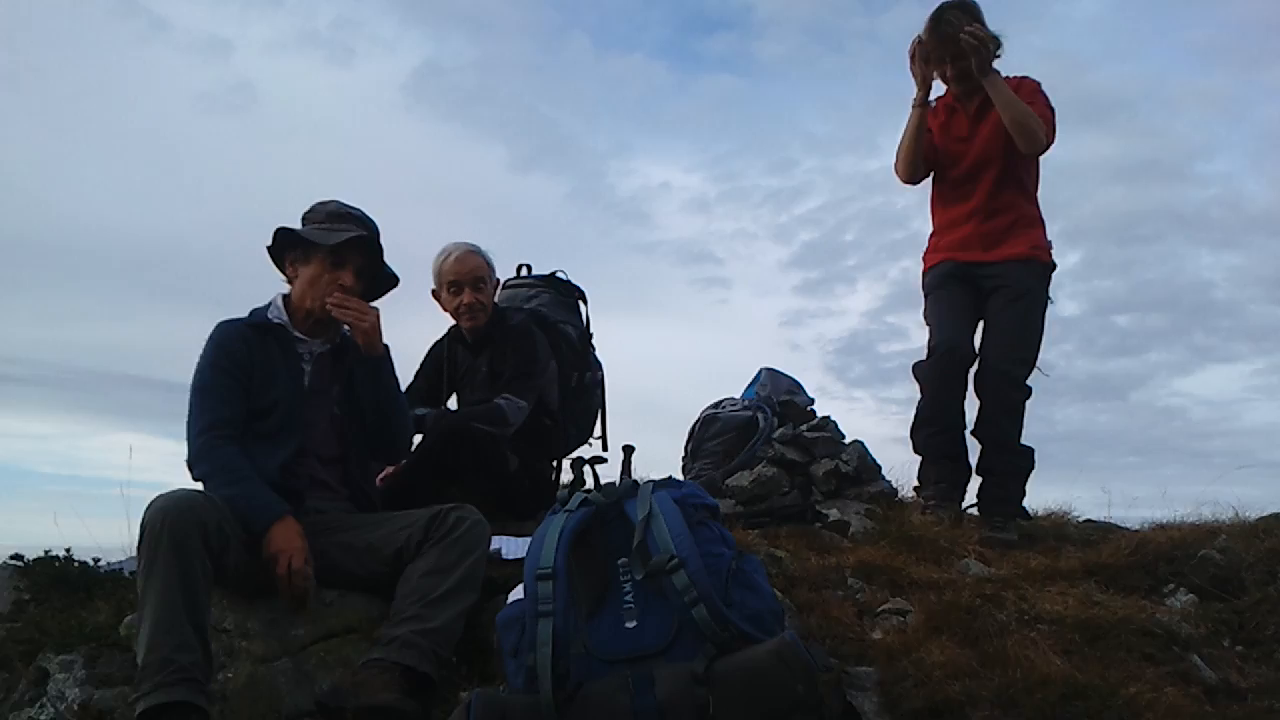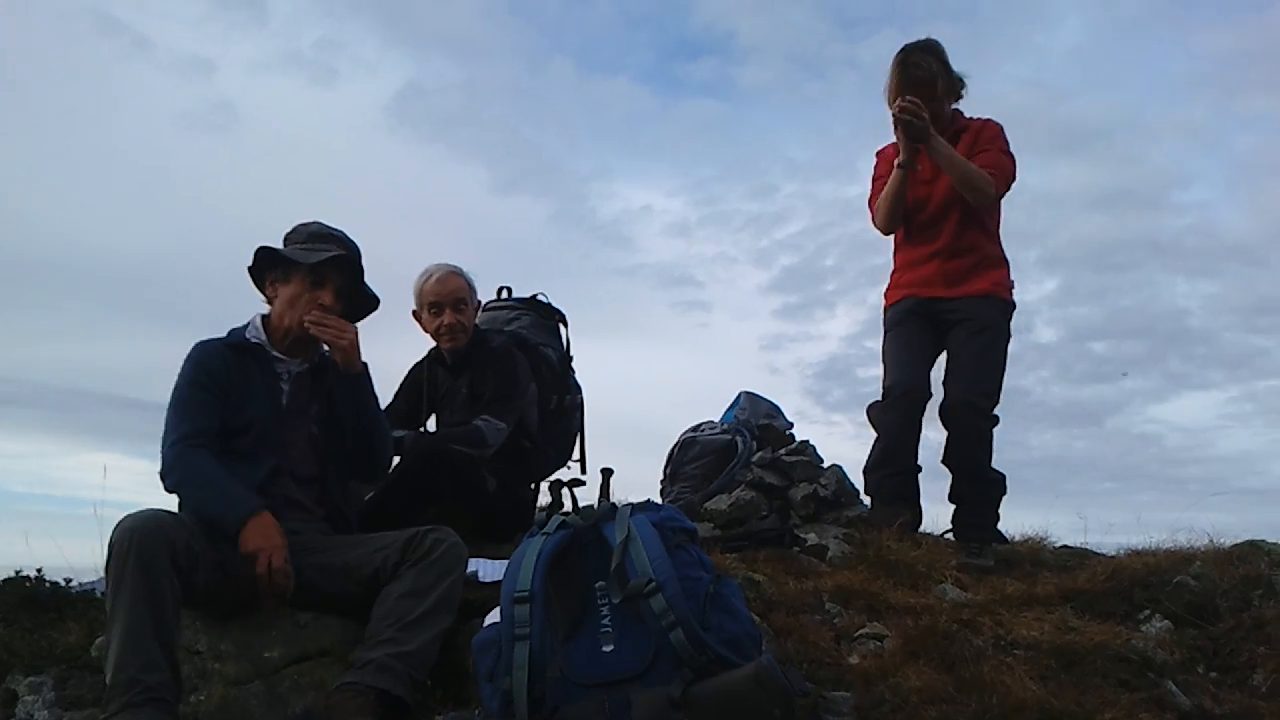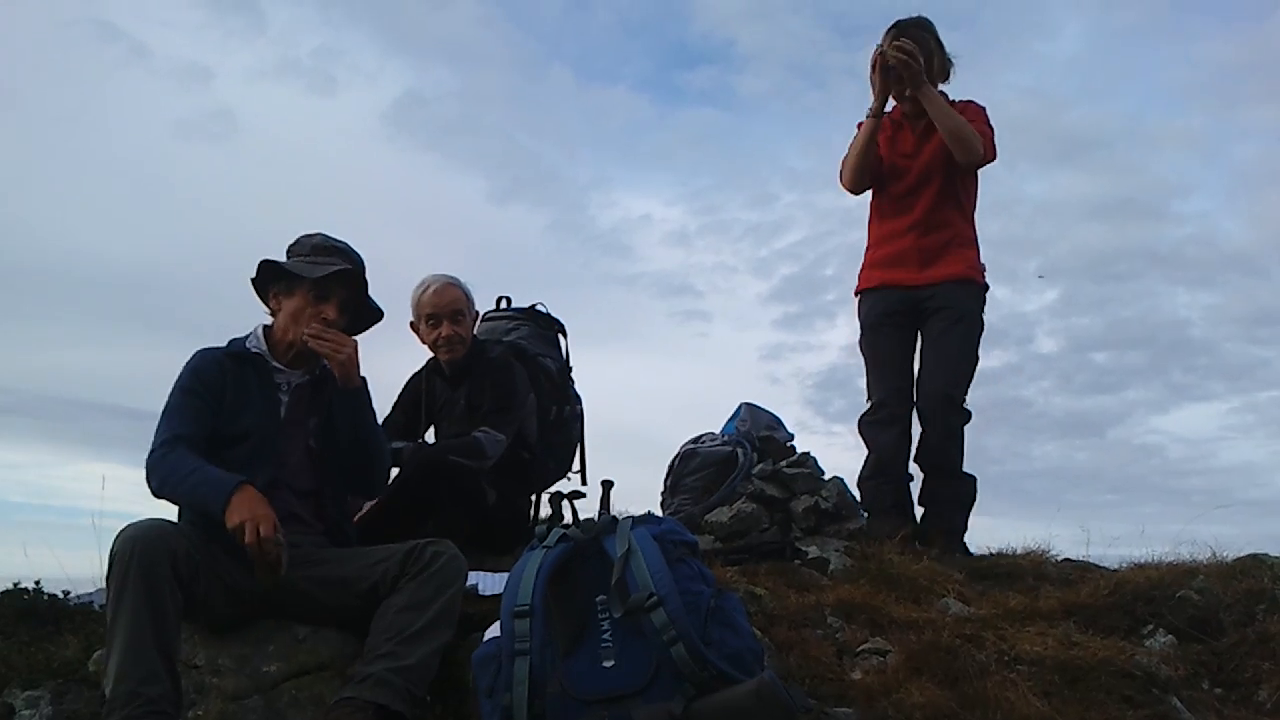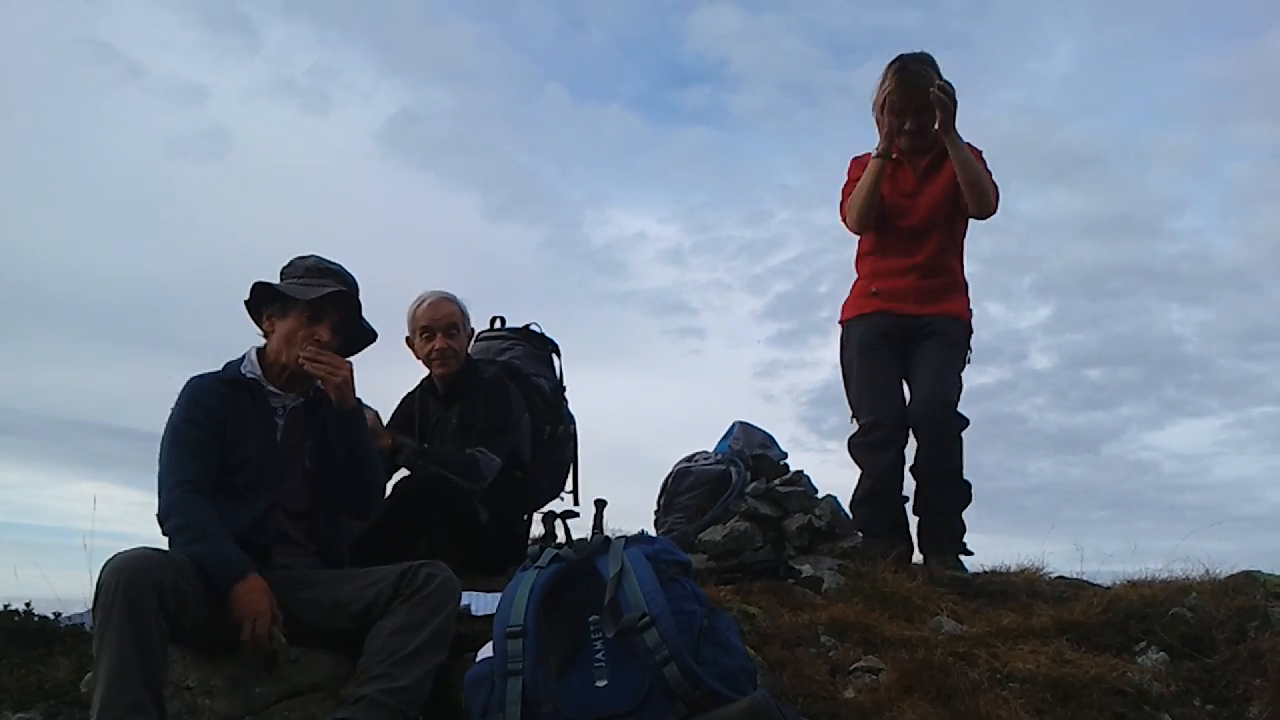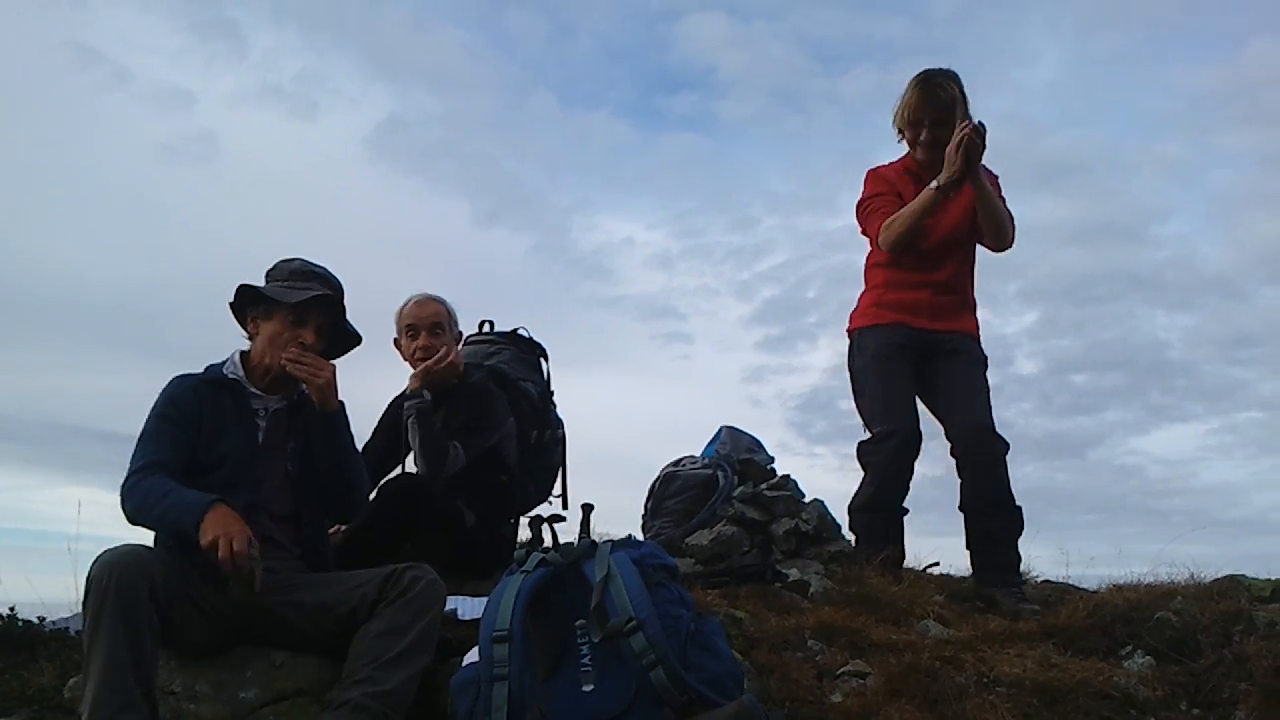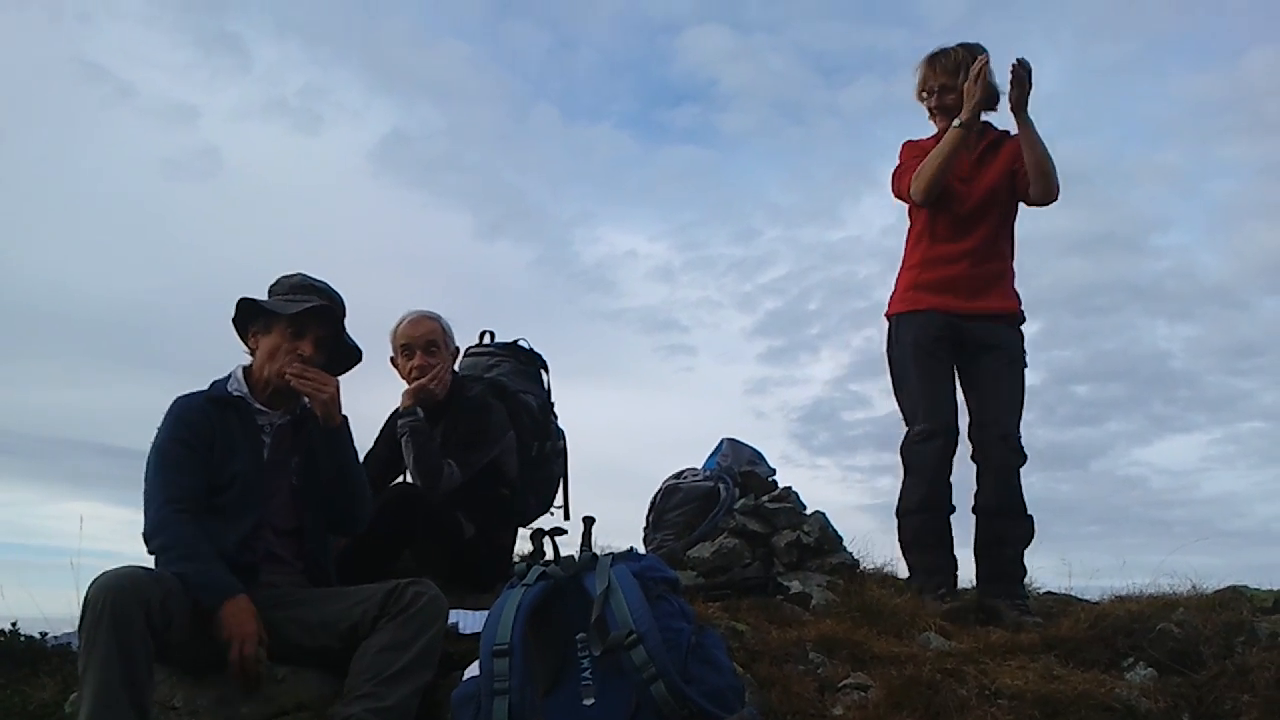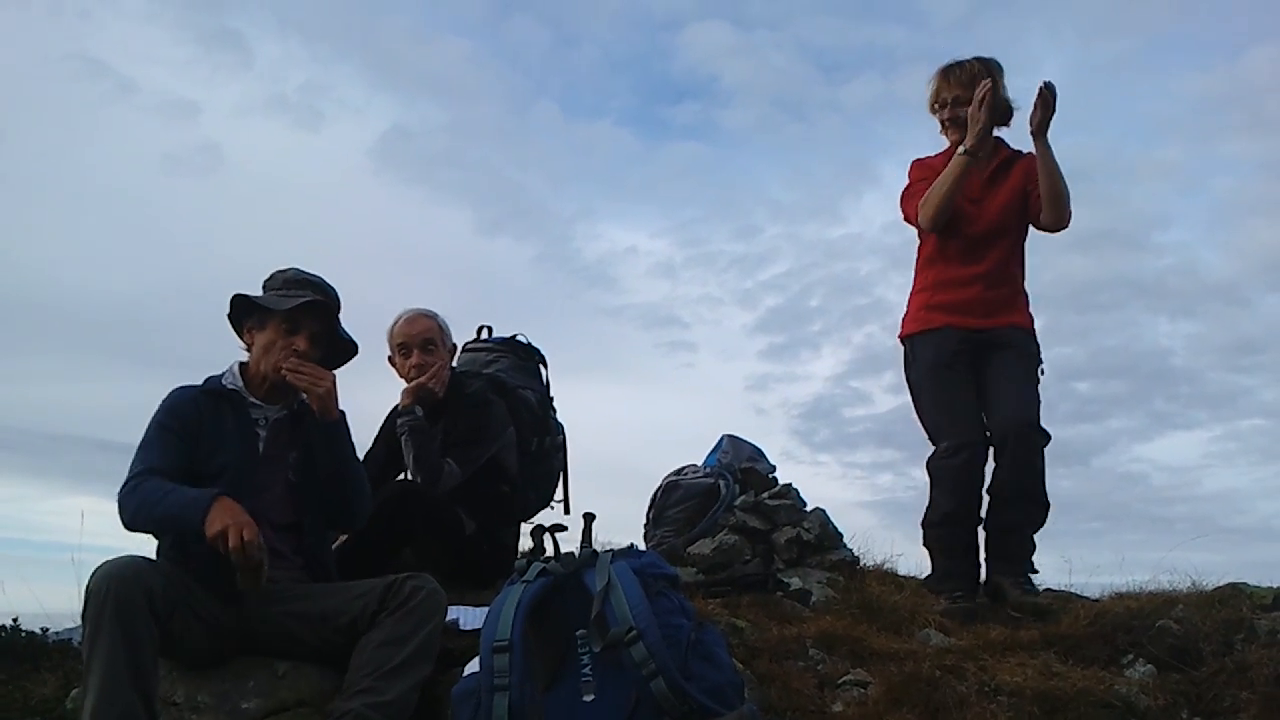
dt=0.3s
person 1, frame 1
left shoulder: (1021, 93)
right shoulder: (931, 114)
left elbow: (1035, 142)
right elbow: (908, 173)
left wrist: (986, 79)
right wrist: (922, 95)
left hip: (1017, 261)
right hip: (951, 263)
left knee: (1002, 376)
right knee: (945, 354)
left ankle: (1001, 507)
right ankle: (941, 485)
person 1, frame 2
left shoulder: (984, 135)
right shoulder: (891, 156)
left elbow: (984, 192)
right elbow: (885, 223)
left wrist: (931, 138)
right wrist: (906, 156)
left hip: (979, 297)
right hip: (911, 299)
left knee: (968, 408)
right knee: (900, 394)
left ankle: (975, 532)
right ankle: (890, 518)
person 1, frame 3
left shoulder: (963, 116)
right shoulder: (876, 130)
left elbow: (975, 153)
right elbow: (852, 181)
left wrist: (927, 91)
right wrist: (878, 106)
left hip: (952, 283)
right hip: (885, 285)
left knee: (940, 400)
right knee: (889, 405)
left ankle: (941, 534)
right ankle: (888, 533)
person 1, frame 4
left shoulder: (959, 159)
right shoulder: (868, 165)
left elbow: (984, 205)
right elbow: (856, 220)
left wrist: (948, 134)
right wrist: (886, 147)
left hip: (940, 316)
right hip: (872, 314)
left knee: (935, 411)
right knee: (880, 427)
left ankle: (942, 545)
right ankle: (884, 553)
person 1, frame 5
left shoulder: (977, 183)
right shoulder: (881, 179)
left elbow: (1000, 239)
right elbow: (890, 238)
left wrist: (977, 173)
right wrist: (943, 179)
left hip: (953, 333)
right hip: (884, 328)
left knee: (978, 437)
right knee: (894, 437)
left ankle: (998, 573)
right ankle: (877, 558)
person 1, frame 6
left shoulder: (1010, 150)
right shoulder: (918, 152)
left elbow: (1045, 192)
right elbow: (921, 191)
left wrist: (1021, 114)
right wrist: (966, 120)
left hip: (993, 316)
right hip: (920, 313)
left knee: (998, 442)
right knee: (932, 435)
left ankle: (1002, 582)
right ankle: (930, 576)
person 1, frame 7
left shoulder: (1023, 168)
right shoulder: (927, 170)
left elbow: (1056, 219)
right elbow: (930, 219)
left wrist: (1041, 139)
right wrist: (971, 145)
left hip: (1006, 330)
right hip: (936, 330)
left knee: (1020, 430)
right knee: (960, 447)
left ankle: (1010, 567)
right ankle: (954, 581)
person 2, frame 1
left shoulder: (358, 356)
right shoulder: (236, 340)
left elbow: (394, 449)
right elbow: (210, 447)
left wrist: (374, 354)
right wrist: (274, 520)
left hip: (341, 530)
right hip: (251, 527)
left knee: (462, 525)
right knee: (177, 512)
person 2, frame 2
left shoulder: (337, 377)
right shoulder: (214, 359)
left elbow: (372, 467)
right elbow: (182, 458)
left wrist: (352, 371)
right wrist: (249, 518)
left hip: (318, 553)
right hip: (224, 545)
left knee: (440, 547)
right knee: (144, 532)
person 2, frame 3
left shoulder: (337, 389)
right shoulder: (214, 369)
left elbow: (368, 484)
right elbow: (166, 462)
left wrist: (351, 386)
right wrist: (233, 490)
left hip: (314, 565)
right hip: (222, 556)
left knee: (439, 559)
right knee: (146, 542)
person 2, frame 4
left shoulder: (331, 410)
right shoulder: (208, 394)
left elbow: (364, 505)
right elbow: (181, 503)
left wrist: (348, 408)
right wrist: (239, 579)
left hip: (308, 589)
right hip: (216, 584)
left knee: (433, 582)
right knee: (133, 572)
person 2, frame 5
left shoulder: (315, 413)
right shoulder: (191, 395)
left elbow: (348, 508)
right elbow: (141, 487)
left wrist: (328, 410)
right wrist: (207, 510)
left hip: (293, 590)
right hip: (199, 581)
left knee: (418, 585)
right knee: (124, 567)
person 2, frame 6
left shoulder: (319, 429)
right shoulder: (195, 414)
left elbow: (351, 523)
right elbow: (166, 521)
left wrist: (333, 424)
right wrist: (226, 600)
left hip: (295, 606)
right hip: (203, 601)
left knee: (420, 600)
right knee: (120, 591)
person 2, frame 7
left shoulder: (316, 422)
right shoulder: (191, 407)
left elbow: (351, 518)
right elbow: (139, 497)
left wrist: (330, 420)
right wrist: (210, 505)
left hip: (294, 599)
right hip: (202, 591)
left knee: (419, 594)
right knee: (122, 579)
person 3, frame 1
left shoulder: (522, 336)
right shoulder: (448, 347)
left elbow: (505, 417)
right elbow: (407, 409)
left wrist: (417, 418)
left hip: (525, 483)
right hip: (473, 478)
left knee: (452, 432)
person 3, frame 2
left shoulder: (503, 359)
right shoulder: (428, 369)
left elbow: (484, 438)
left wrist: (397, 439)
left hip: (503, 505)
right hip: (452, 499)
left knee: (430, 454)
person 3, frame 3
left shoulder: (502, 370)
right shoulder: (425, 380)
left elbow: (483, 451)
left wrist: (394, 452)
left hip: (503, 516)
right hip: (451, 512)
left knee: (429, 465)
person 3, frame 4
left shoulder: (496, 390)
right shoulder: (420, 399)
left elbow: (478, 472)
left wrist: (393, 445)
left hip: (496, 536)
right hip: (444, 530)
left knee: (421, 485)
person 3, frame 5
left shoulder: (482, 395)
right shoulder: (407, 402)
left elbow: (435, 469)
right elbow: (364, 473)
left wrist: (418, 394)
left hip: (482, 541)
right hip: (431, 535)
left knee: (405, 489)
person 3, frame 6
left shoulder: (481, 409)
right shoulder: (406, 416)
left elbow: (432, 484)
left wrist: (411, 412)
left hip: (481, 555)
right hip: (431, 547)
left knee: (403, 499)
person 3, frame 7
left shoulder: (481, 405)
right shoulder: (406, 413)
left elbow: (432, 483)
left wrist: (411, 412)
left hip: (482, 552)
right hip: (432, 543)
left knee: (404, 496)
